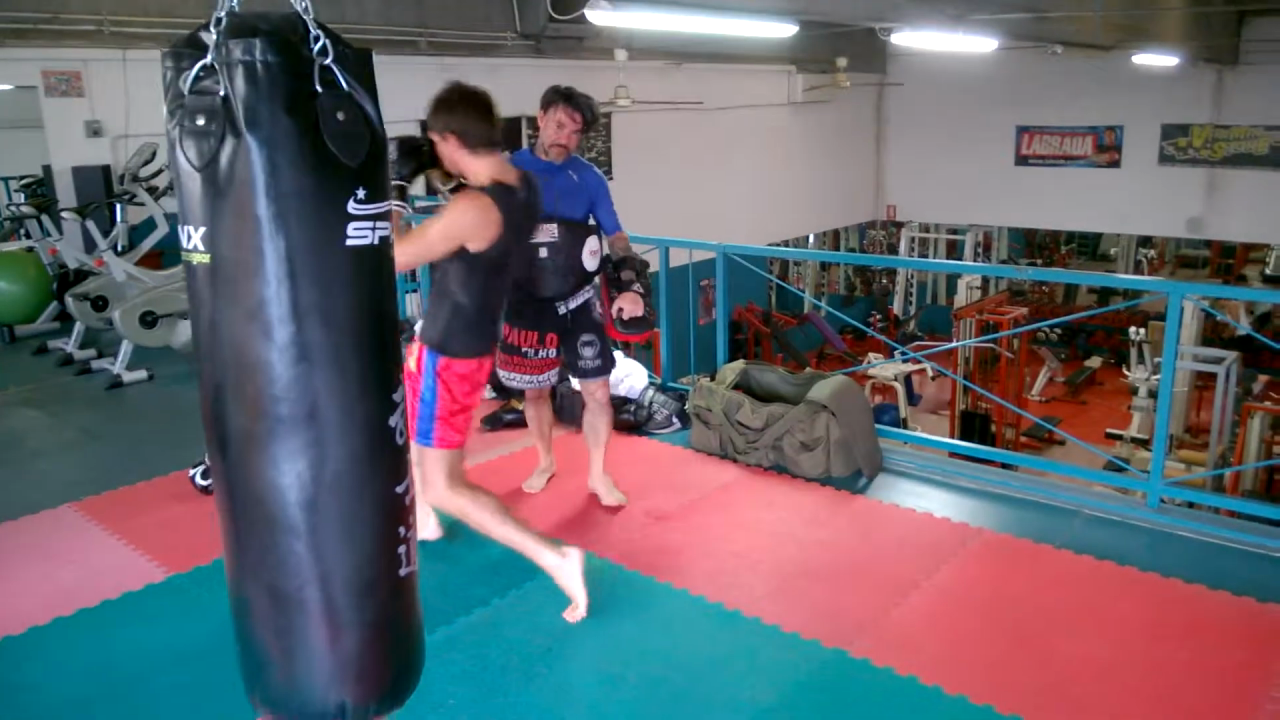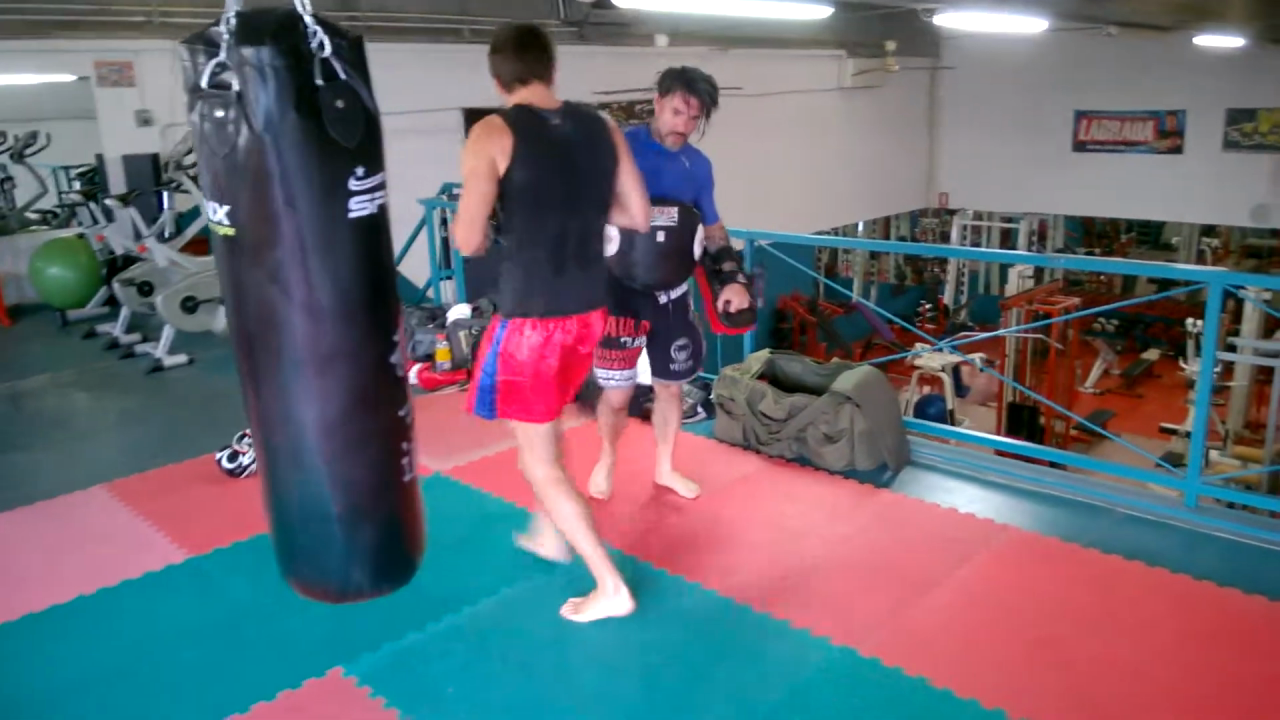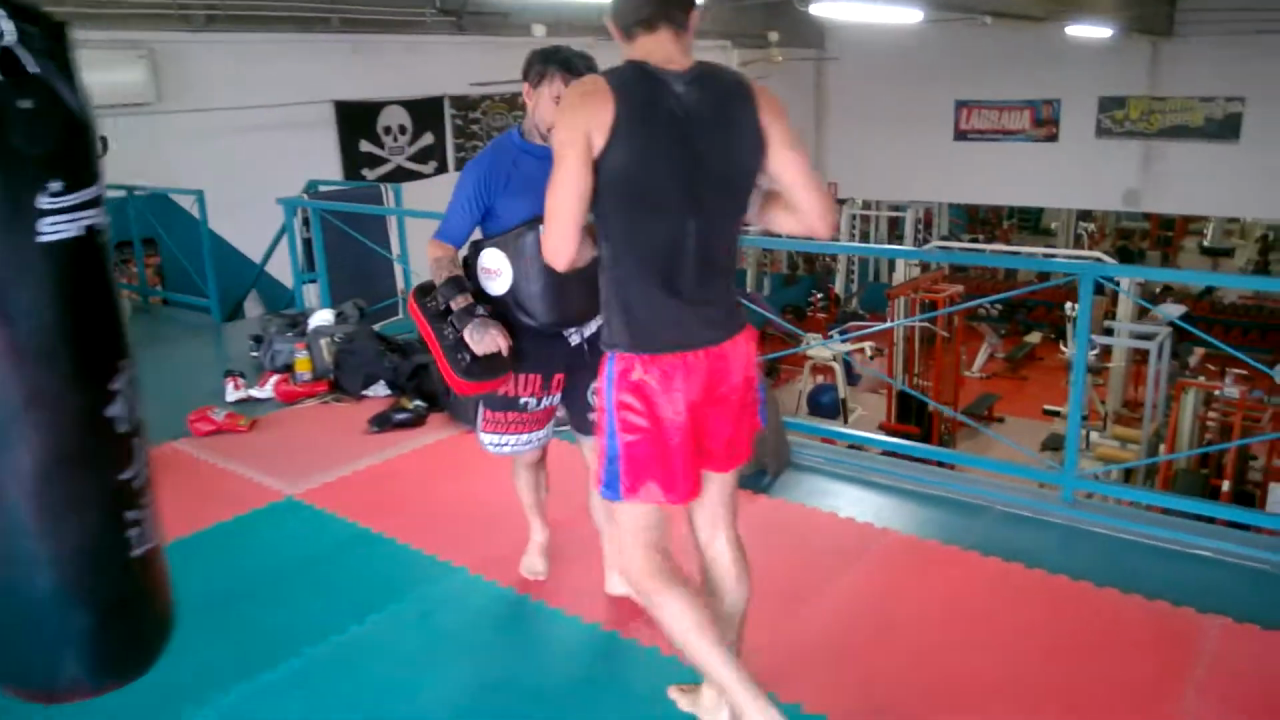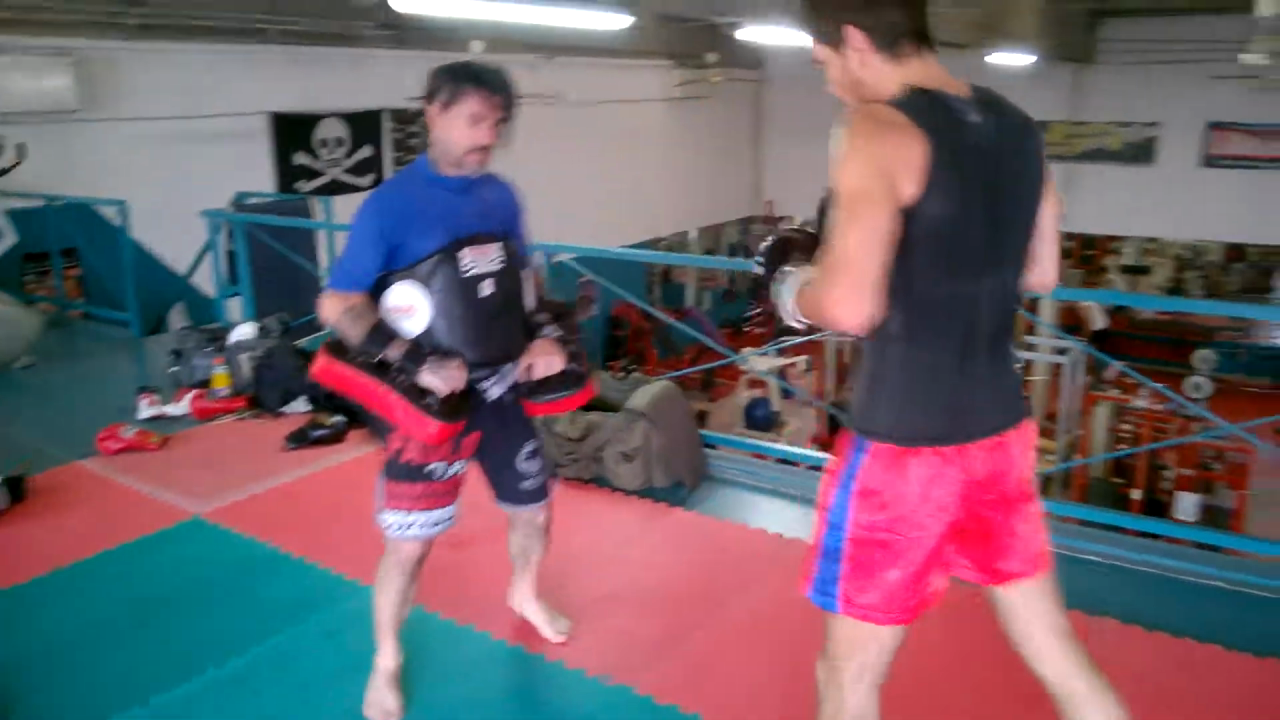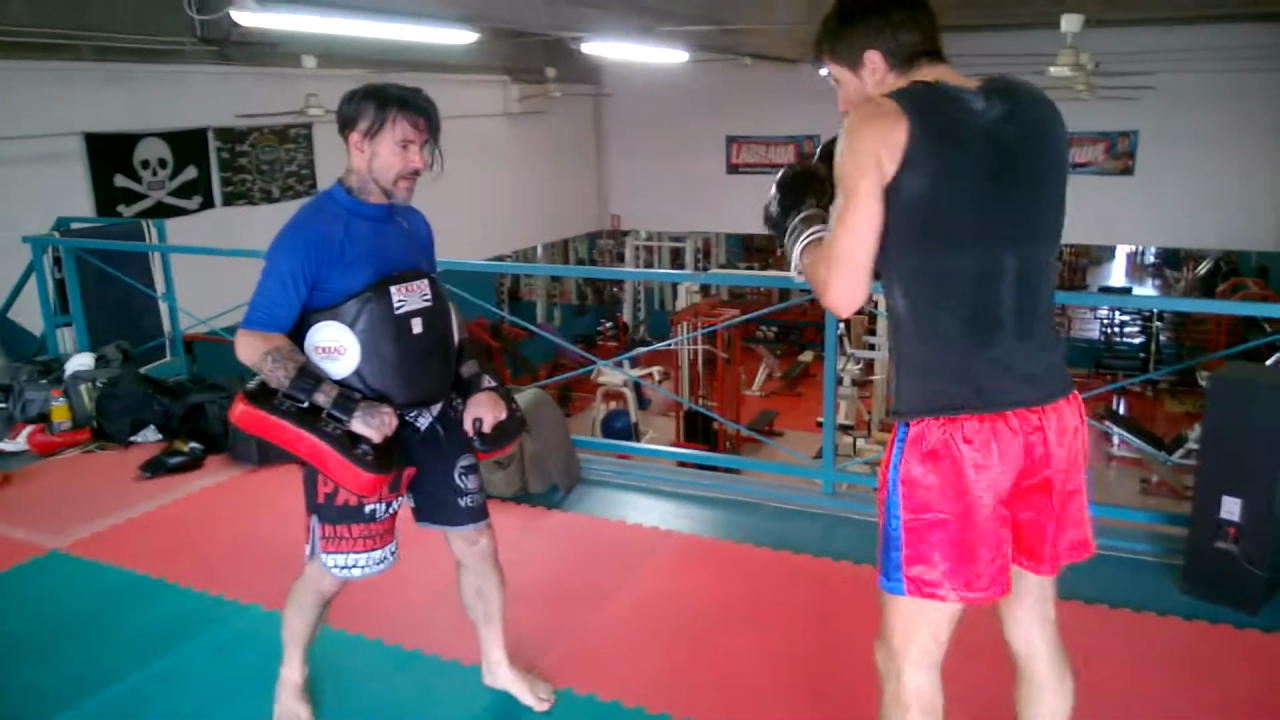
dt=0.7s
person 1, frame 1
left shoulder: (473, 208)
right shoulder: (519, 184)
left elbow: (395, 260)
left hip: (450, 352)
right hip: (464, 340)
left knee: (445, 486)
right knee: (411, 419)
left ankle: (555, 558)
right ankle: (422, 518)
person 1, frame 2
left shoulder: (491, 135)
right shoulder: (602, 128)
left elbow: (467, 242)
right elbow: (638, 217)
left hip: (531, 319)
right hip: (590, 312)
left knee: (538, 459)
right knee: (545, 422)
left ankle: (609, 588)
right ankle: (549, 532)
person 1, frame 3
left shoulder: (591, 102)
right shoulder: (749, 98)
left elbow: (560, 252)
right elbow: (818, 220)
left hip: (646, 363)
right hip: (728, 348)
left knee: (640, 554)
right knee: (716, 525)
person 1, frame 4
left shoulder: (880, 135)
right shoulder: (1016, 129)
left elbow: (848, 309)
left wrist: (794, 283)
left hip: (907, 449)
right hip: (1000, 435)
right knee: (1053, 653)
person 1, frame 5
left shoulder: (878, 123)
right shoulder: (1038, 112)
left elbow: (843, 293)
left wrist: (800, 222)
left hip: (946, 429)
right hip: (1048, 416)
left knee: (908, 659)
right knee: (1035, 634)
person 2, frame 1
left shoulder: (589, 179)
left elbow: (616, 236)
left wrist: (631, 287)
left hip: (579, 301)
right hip: (527, 303)
left knee: (597, 391)
right knee: (535, 391)
left ankle: (598, 475)
right ankle: (546, 462)
person 2, frame 2
left shoulder: (697, 166)
left elbow: (711, 226)
left wrist: (732, 278)
left hip: (674, 294)
right hip: (621, 292)
left knee: (671, 389)
right knee: (617, 395)
left ankle: (663, 469)
right ankle: (607, 461)
person 2, frame 3
right shoulder: (491, 166)
right elbow: (441, 252)
right wrist: (472, 320)
left hip: (587, 332)
right hip: (522, 337)
left knee: (603, 452)
right knee: (529, 453)
left ankle: (614, 568)
right ankle: (539, 534)
person 2, frame 4
left shoulder: (500, 197)
right shoulder: (393, 203)
right elbow: (335, 302)
left wrist: (543, 335)
right wrist: (413, 364)
left hip: (502, 383)
right hip: (428, 399)
left knee: (533, 512)
right knee: (409, 545)
left ankle: (525, 594)
right ankle: (386, 667)
person 2, frame 5
left shoulder: (414, 225)
right shoulder: (310, 233)
right elbow: (252, 342)
left wrist: (475, 385)
right wrist: (344, 409)
left hip: (428, 414)
right hip: (354, 431)
left knee: (476, 541)
right knee: (331, 570)
left ankle: (496, 664)
